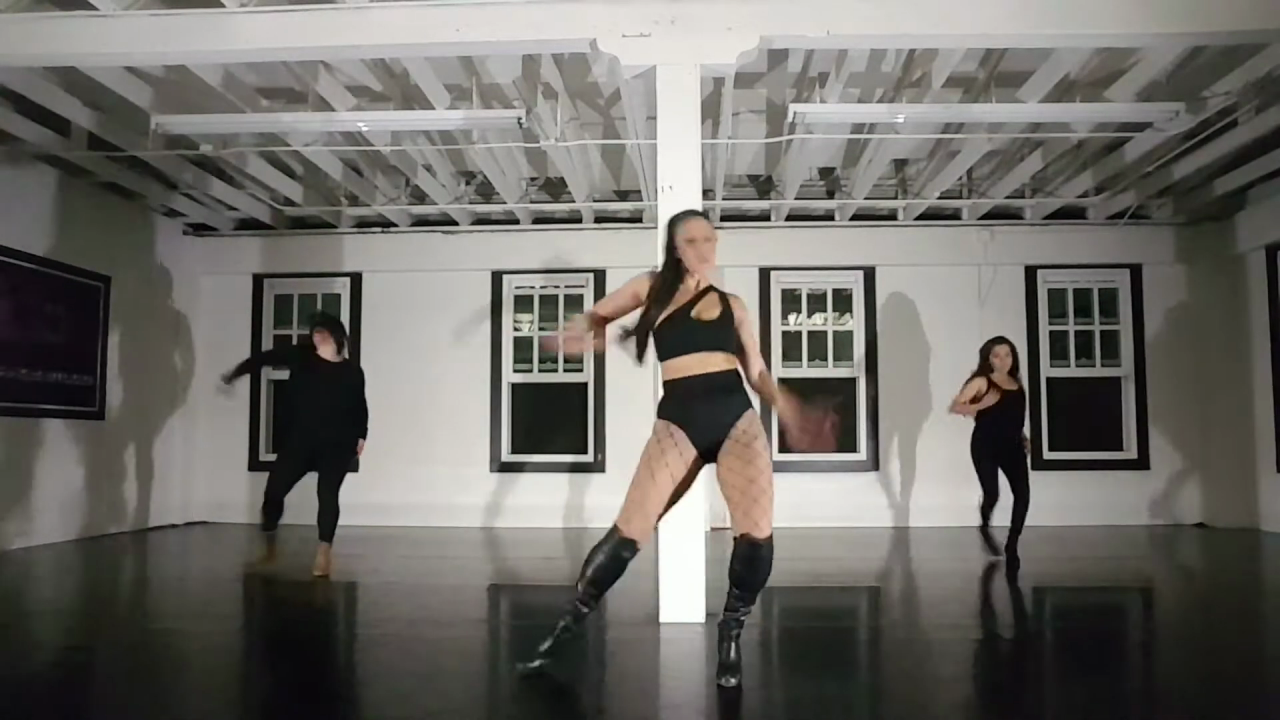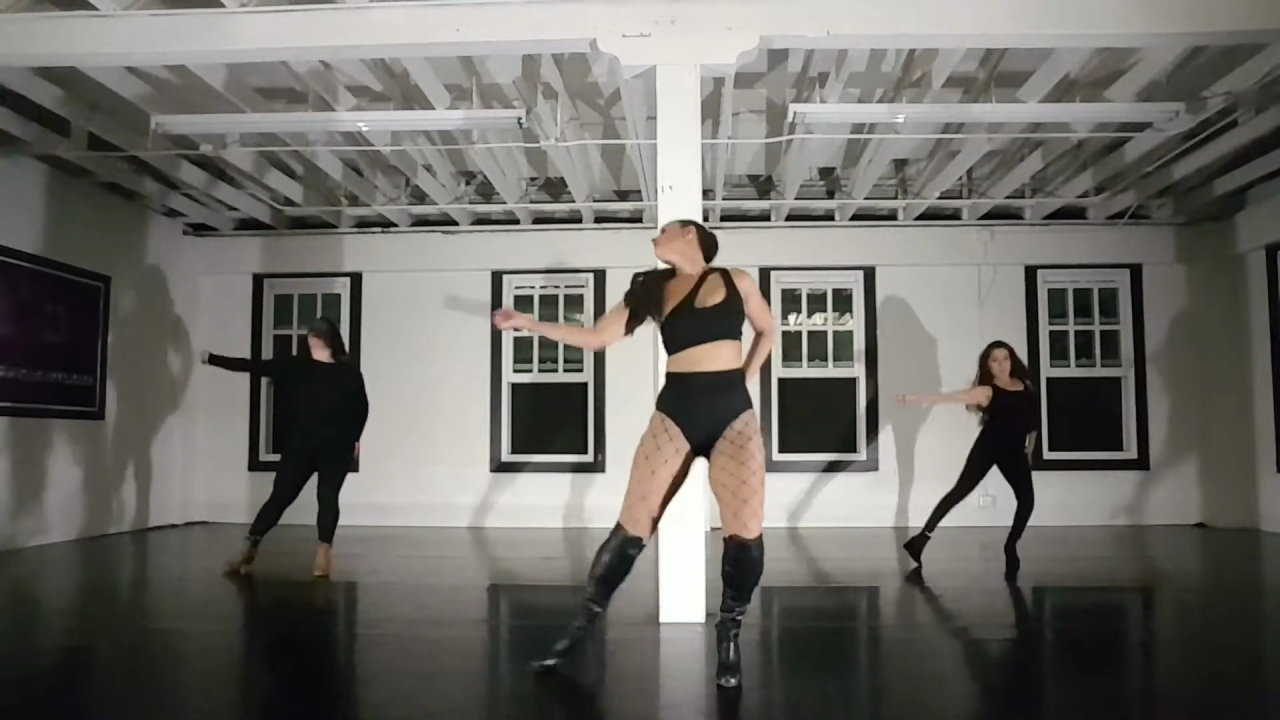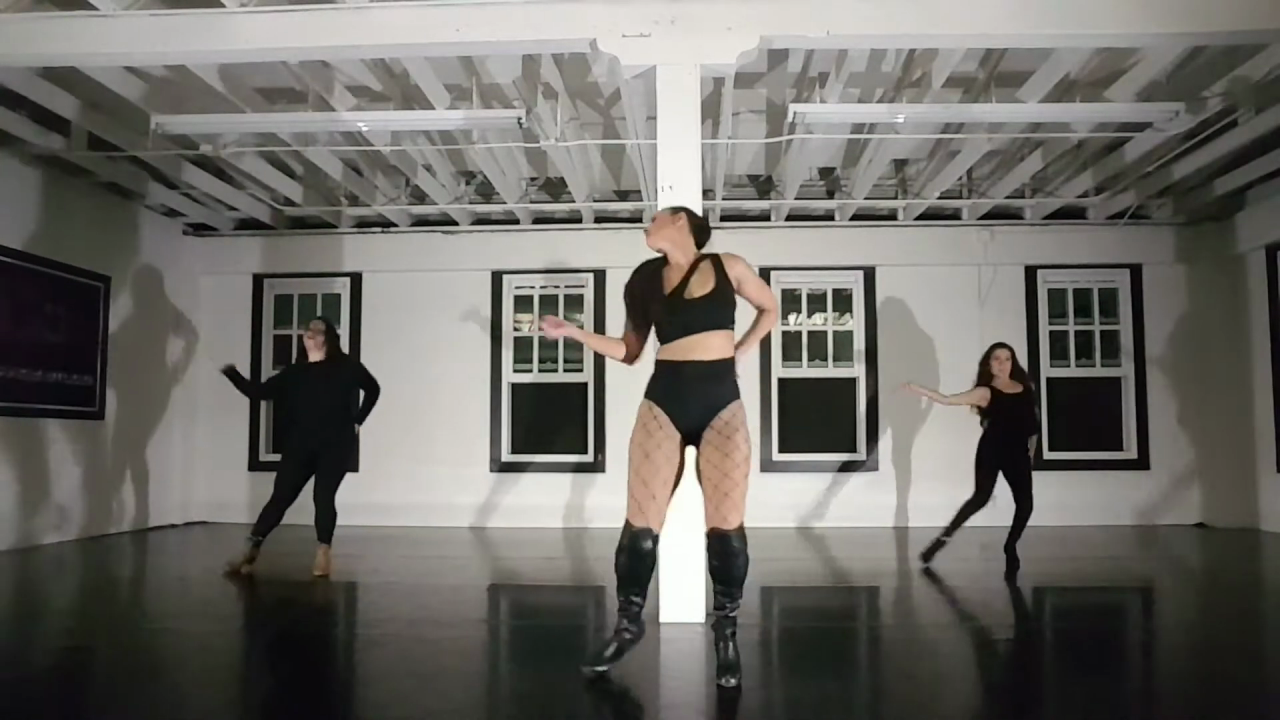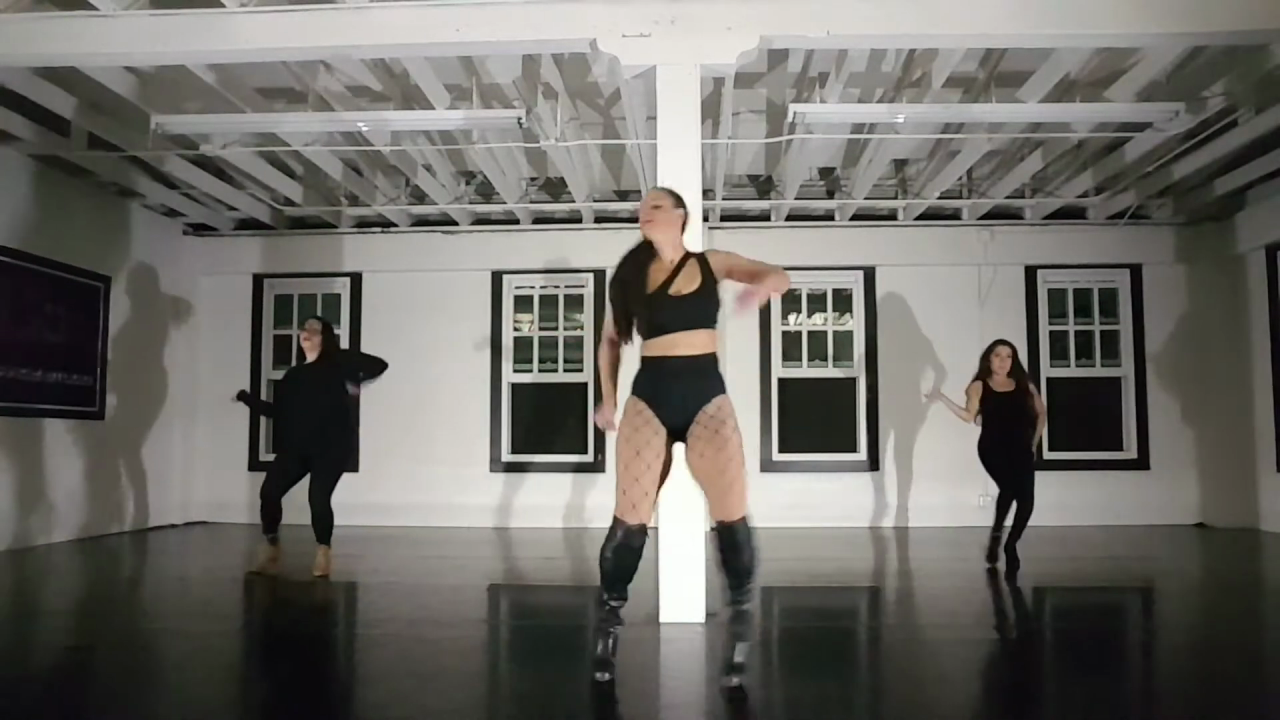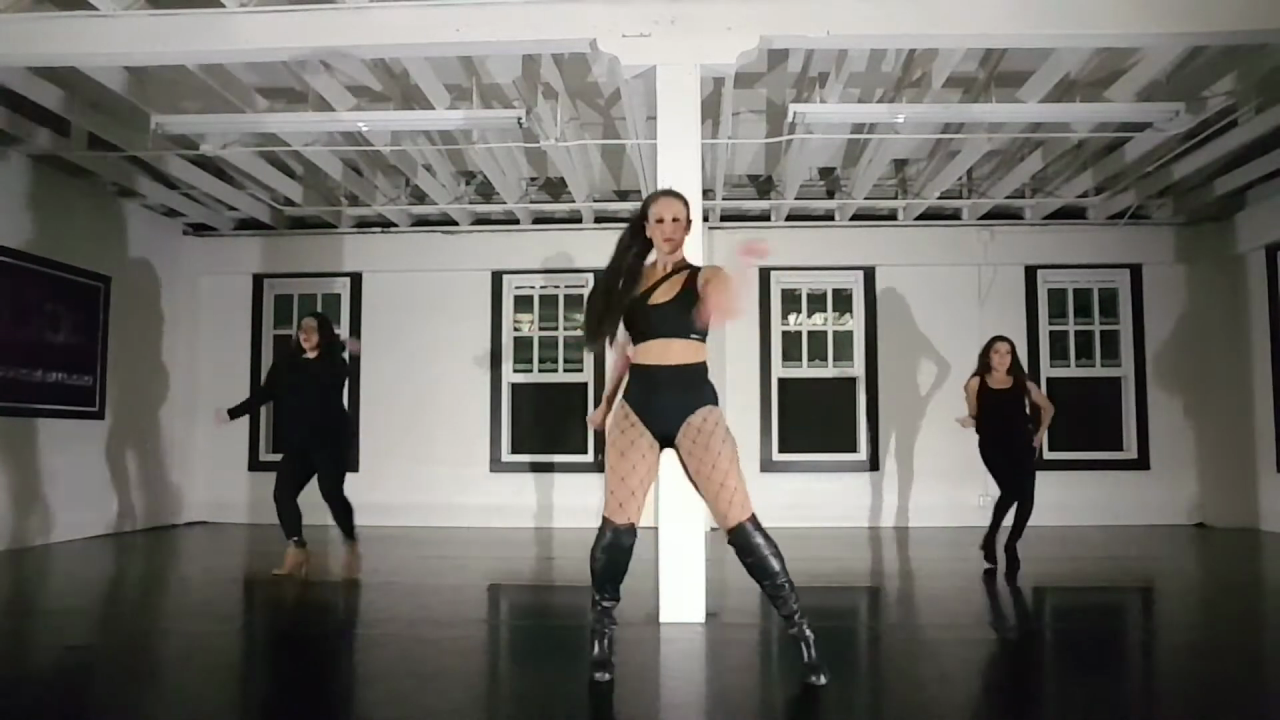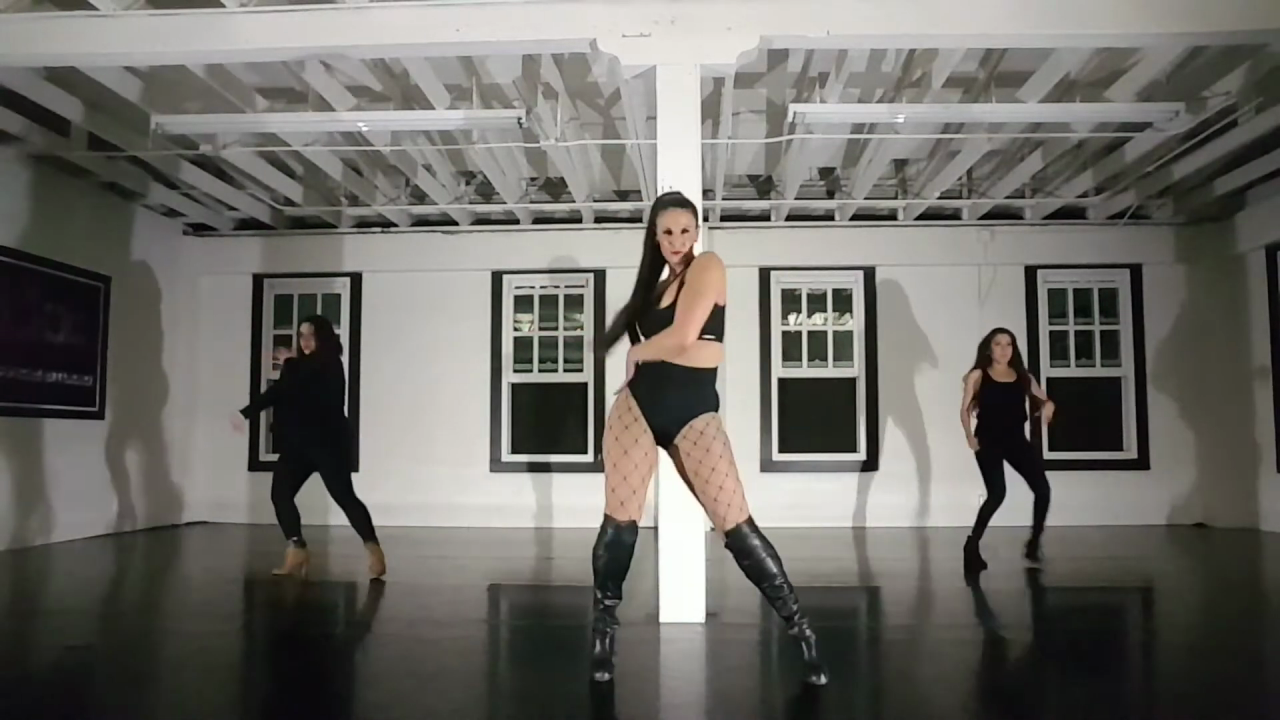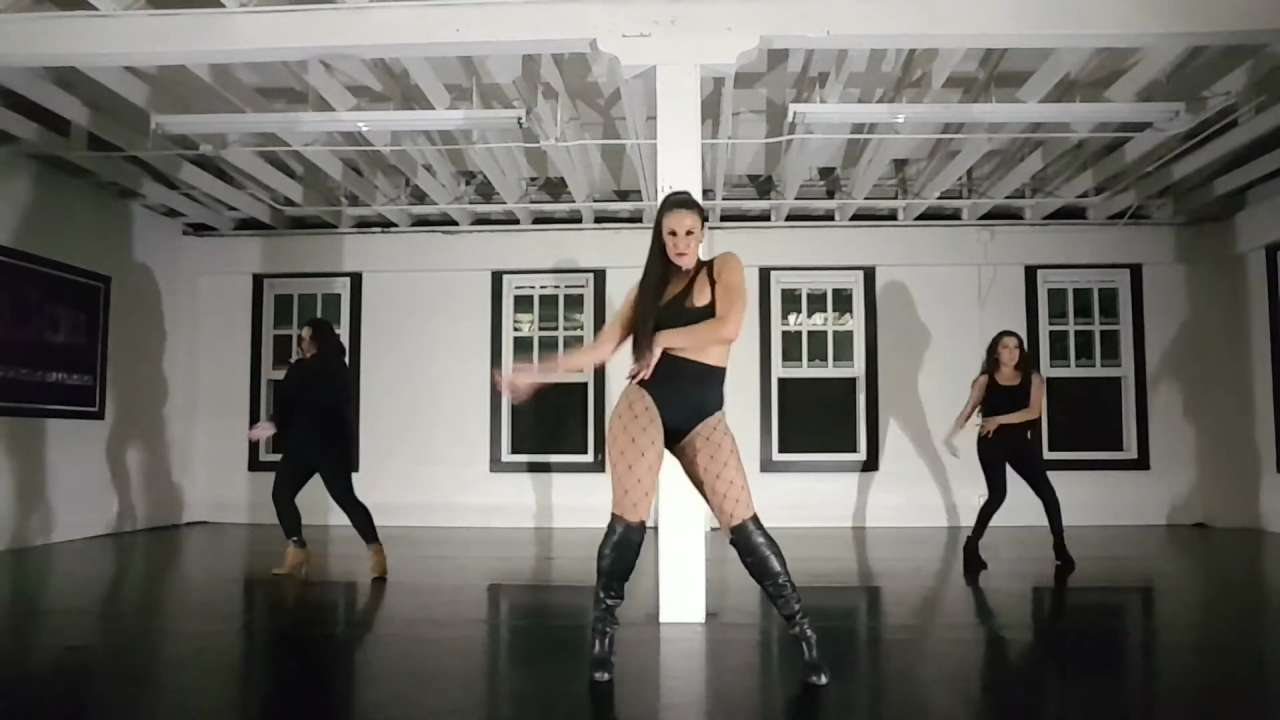
dt=0.2s
person 1, frame 1
left shoulder: (730, 301)
right shoulder: (652, 287)
left elbow: (755, 369)
right elbow: (597, 317)
left wrist: (791, 411)
right wrist: (579, 333)
left hip: (735, 416)
right hip: (678, 421)
left knee: (756, 535)
right knee: (629, 531)
left ankle: (730, 630)
right ankle: (570, 624)
person 1, frame 2
left shoulder: (735, 281)
right shoulder: (650, 289)
left elbow: (767, 331)
right elbow: (594, 338)
left wrist: (742, 375)
right wrist: (535, 325)
left hip: (733, 413)
right hip: (675, 414)
left knee: (746, 532)
right knee: (632, 529)
left ankle: (728, 631)
right ankle: (584, 624)
person 1, frame 3
left shoulder: (727, 266)
right shoulder: (646, 279)
left elbow: (770, 308)
right elbow: (629, 351)
left wrist: (740, 350)
right wrist: (575, 332)
left hip: (721, 404)
right hip: (663, 402)
left knee: (726, 525)
right knee: (641, 525)
left ankle: (724, 630)
right ankle: (630, 623)
person 1, frame 4
left shoulder: (711, 264)
right shoulder: (631, 274)
left elbow: (779, 278)
right elbow: (614, 338)
left wrist: (761, 284)
right wrist: (606, 397)
left hip: (705, 397)
right hip: (649, 398)
left knee: (731, 516)
right knee: (630, 521)
left ankle: (738, 629)
right ankle: (606, 626)
person 1, frame 5
left shoulder: (705, 277)
right shoulder: (631, 278)
left elbow: (718, 321)
left wrist: (735, 270)
right wrist: (608, 399)
left hip: (694, 406)
right hip: (636, 408)
left knee: (740, 522)
right knee: (618, 521)
left ankle: (800, 629)
right ankle: (601, 630)
person 1, frame 6
left shoulder: (708, 270)
right shoulder: (657, 284)
left elbow: (684, 336)
left wrist: (644, 348)
left hip: (696, 410)
right hip: (637, 402)
left knee: (737, 524)
right knee: (621, 519)
left ankle: (801, 628)
right ankle: (603, 630)
person 1, frame 7
left shoulder: (726, 268)
right shoulder: (650, 283)
left elbow: (730, 328)
right elbow: (602, 347)
left wrist: (664, 338)
right wrist: (537, 373)
left hip: (703, 409)
right hip: (648, 399)
left knee: (741, 520)
right knee: (630, 519)
left ankle: (800, 627)
right ankle: (602, 628)
person 2, frame 1
left shoulder: (352, 371)
right shoulder: (301, 357)
left elbow: (360, 406)
right elbow: (264, 357)
left wrist: (360, 436)
right wrist: (234, 374)
left hip: (337, 444)
right hip: (299, 440)
left knee: (328, 495)
right knee: (274, 488)
left ankle: (324, 552)
right ankle: (268, 539)
person 2, frame 2
left shoulder: (347, 372)
right shoulder: (294, 366)
left elbow: (361, 406)
right elbow: (252, 367)
left wrist: (355, 436)
right wrist: (214, 360)
left hip: (336, 446)
right hip: (299, 444)
left knee: (327, 498)
right knee: (280, 496)
left ankle: (324, 553)
right ankle: (249, 549)
person 2, frame 3
left shoulder: (344, 365)
right shoulder: (294, 372)
left elbow: (372, 389)
right elbow: (259, 392)
left wrist: (357, 420)
right wrist: (232, 373)
left hip: (335, 445)
right hip: (299, 445)
left knee: (323, 498)
right knee: (280, 497)
left ankle: (323, 554)
right ankle: (251, 550)
person 2, frame 4
left shoulder: (337, 363)
right shoulder: (293, 375)
left elbow: (378, 366)
right elbow: (278, 411)
left wrist: (356, 383)
right wrist: (245, 397)
left hip: (331, 444)
right hip: (296, 445)
left knee: (318, 498)
right knee: (270, 491)
left ankle: (323, 554)
right ankle: (270, 548)
person 2, frame 5
left shoulder: (333, 363)
right shoulder: (288, 362)
right elbow: (265, 394)
right wrist: (232, 413)
left hip: (330, 440)
right hip: (298, 442)
left knee: (332, 494)
right knee: (283, 494)
left ankle: (351, 548)
right ankle: (298, 551)
person 2, frame 6
left shoulder: (328, 363)
right shoulder: (300, 366)
right elbow: (279, 393)
left hip: (328, 441)
right hip: (297, 442)
left knee: (344, 495)
right knee: (280, 493)
left ankle: (374, 551)
right ankle: (297, 552)
person 2, frame 7
left shoulder: (331, 366)
right shoulder: (305, 368)
right elbow: (284, 396)
left hip: (329, 442)
right hip: (301, 443)
left knee: (344, 497)
right knee: (282, 494)
left ankle: (376, 552)
right ankle: (297, 553)
person 3, frame 1
left shoulder: (1017, 383)
right shoulder: (982, 382)
right elbow: (955, 407)
left wrist: (1022, 436)
right wrist: (981, 405)
left hip: (1012, 445)
right hip: (985, 443)
left knee: (1023, 494)
right knee: (992, 494)
left ankle: (1011, 546)
right ankle: (985, 529)
person 3, frame 2
left shoulder: (1025, 385)
right shoulder: (987, 391)
left elbow: (1030, 417)
right elbow: (951, 397)
left wrist: (1031, 444)
right wrist: (916, 399)
left hip: (1016, 450)
right hip: (989, 446)
left knee: (1027, 501)
right knee: (961, 490)
left ankle: (1011, 548)
right ankle: (922, 536)
person 3, frame 3
left shoulder: (1025, 387)
right shoulder: (985, 391)
left elbow: (1033, 420)
right elbow: (952, 400)
left wrist: (1032, 445)
right wrist: (921, 390)
left hip: (1018, 451)
right hip: (992, 448)
left knee: (1025, 502)
right knee: (982, 496)
left ankle: (1010, 548)
right ankle: (942, 539)
person 3, frame 4
left shoulder: (1025, 386)
right shoulder: (979, 386)
left elbow: (1041, 412)
right elbow: (970, 418)
left wrist: (1034, 439)
right wrist: (945, 400)
left hip: (1020, 448)
right hip: (991, 447)
left knee: (1026, 500)
right knee: (1009, 489)
left ankle: (1011, 545)
right ankle: (996, 536)
person 3, frame 5
left shoulder: (1022, 383)
right shoulder: (976, 383)
left elbow: (1047, 407)
right elbow: (972, 415)
left wrist: (1040, 433)
right wrist: (968, 421)
left hip: (1021, 445)
right hip: (992, 445)
left knee: (1026, 497)
right knee: (1010, 493)
left ankle: (1011, 547)
right ankle: (990, 538)
person 3, frame 6
left shoulder: (1024, 377)
right shoulder: (978, 376)
left elbow: (1044, 400)
right elbow: (965, 408)
left wrist: (1047, 407)
right wrist: (969, 434)
left hip: (1016, 439)
right hip: (987, 441)
left knee: (1042, 488)
right knee: (997, 494)
left ankle: (1034, 542)
right ankle: (972, 546)
person 3, frame 7
left shoulder: (1032, 378)
right shoulder: (984, 381)
left elbow: (1035, 411)
right elbow: (967, 411)
left wrist: (999, 420)
right wrist: (951, 435)
left hip: (1021, 444)
right hip: (991, 443)
left knee: (1047, 493)
right knee: (997, 495)
left ankle: (1060, 548)
right ankle: (972, 547)
